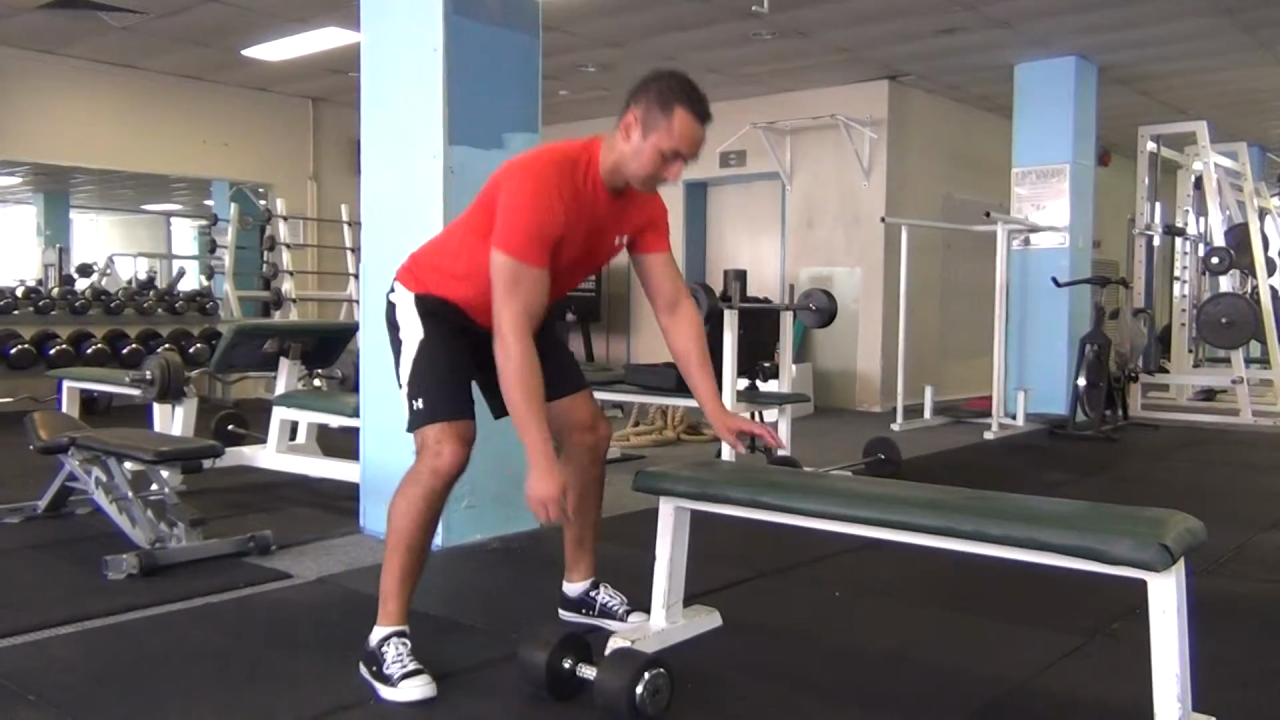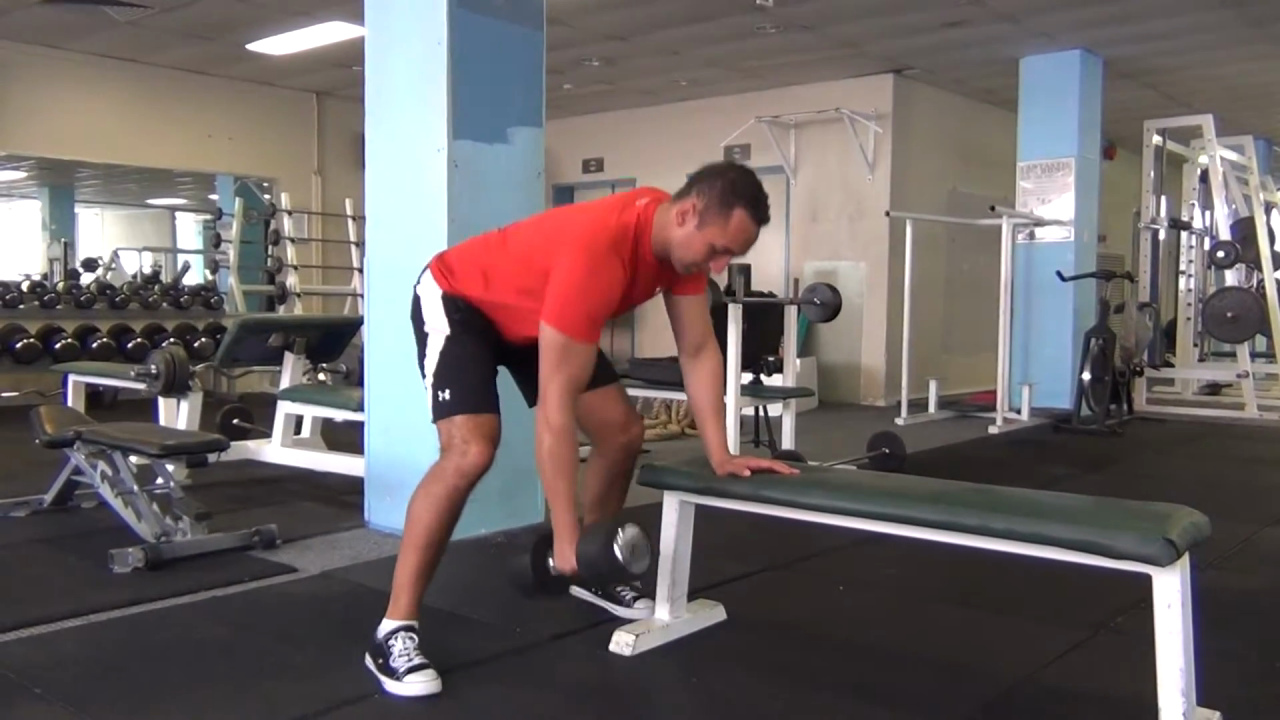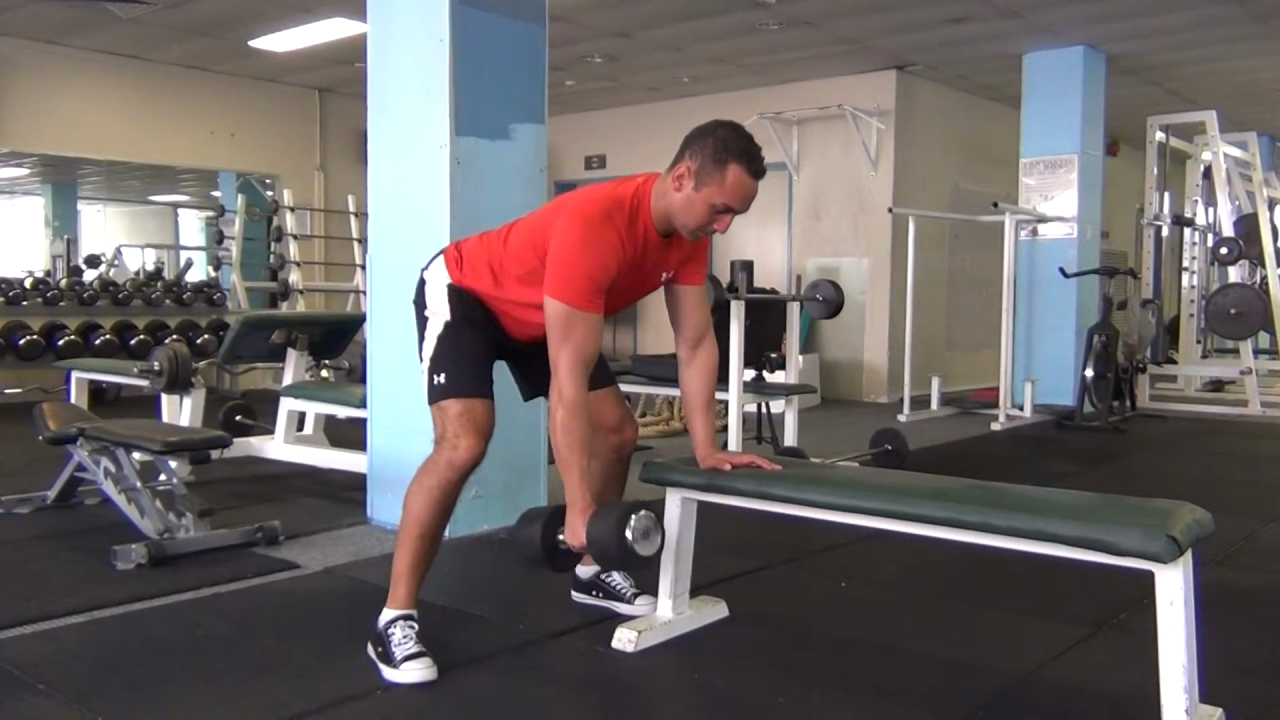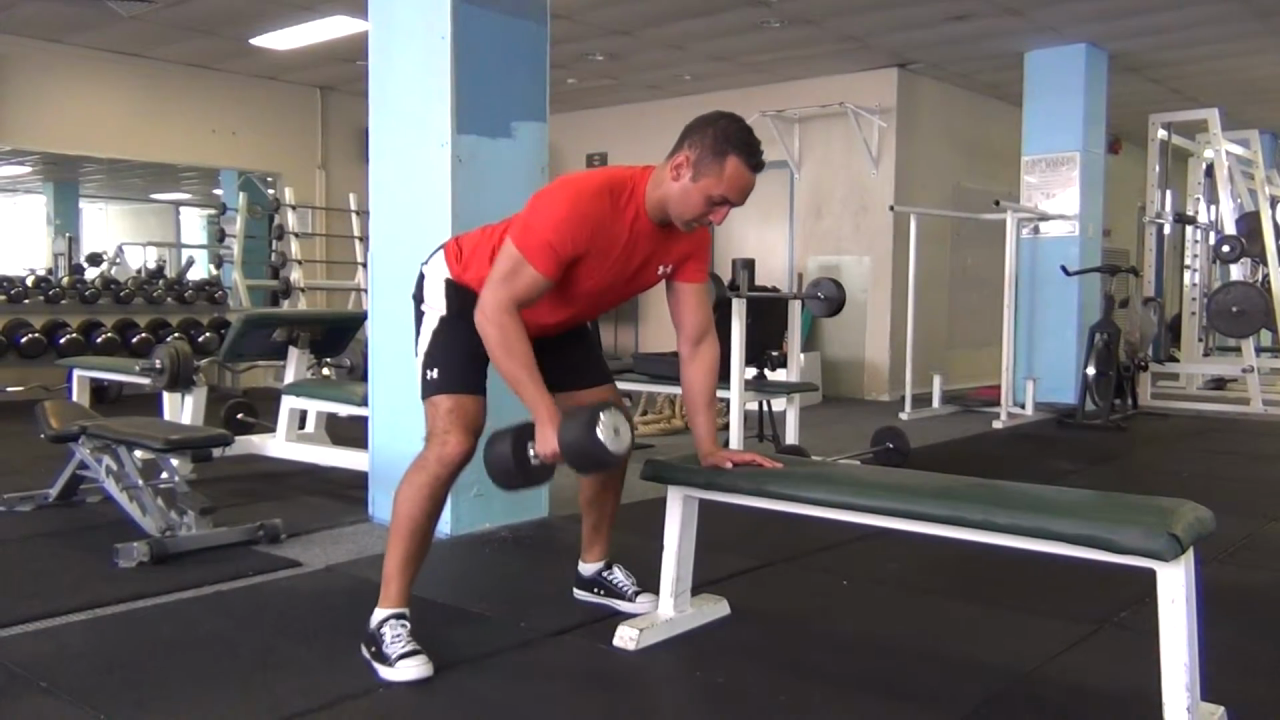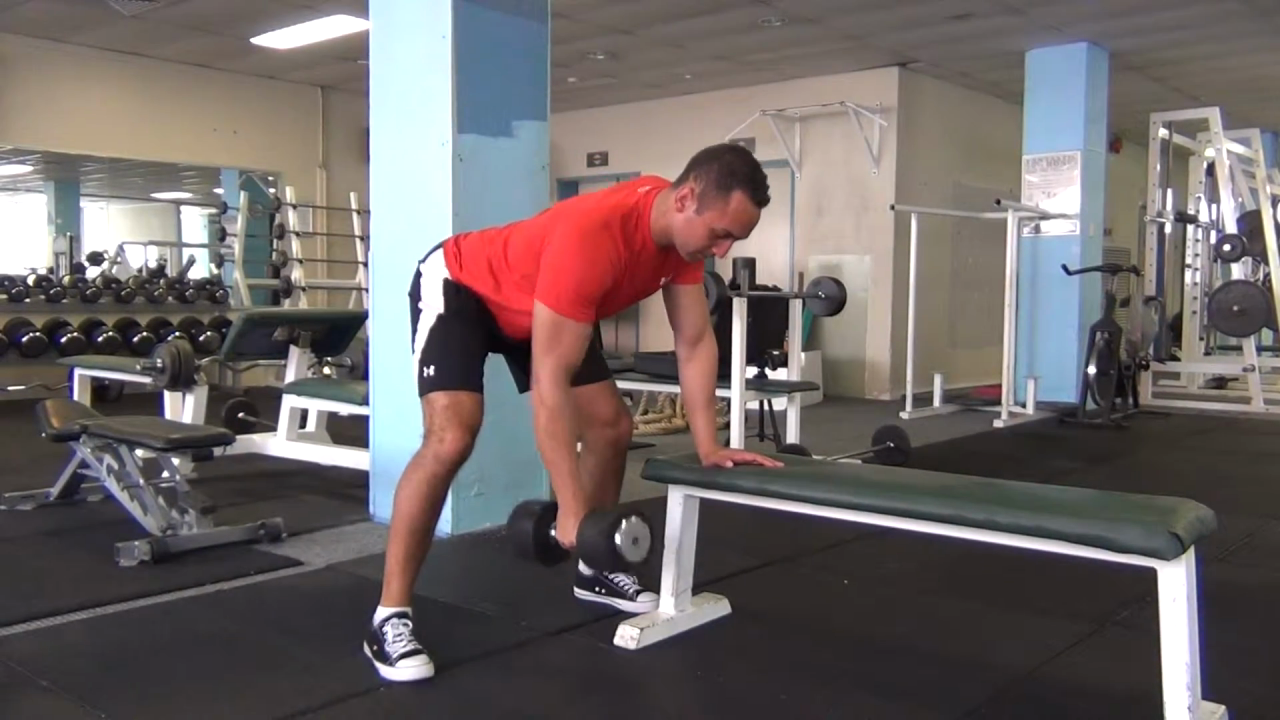
dt=1s
person 1, frame 1
left shoulder: (642, 205)
right shoulder: (539, 183)
left elbow: (674, 306)
right elbow: (509, 328)
left wrist: (714, 408)
right wrist: (539, 462)
left hip: (518, 313)
right hip: (434, 301)
left knee: (589, 433)
right knee: (444, 454)
left ankle: (578, 589)
right ankle: (386, 634)
person 1, frame 2
left shoulder: (677, 232)
right shoulder: (595, 253)
left elbow: (698, 351)
right elbow: (555, 411)
left wrist: (721, 455)
right wrist: (565, 539)
left hip: (533, 311)
right hip: (456, 299)
left knee: (623, 431)
right knee: (471, 452)
right ankle: (395, 630)
person 1, frame 3
left shoulder: (688, 233)
right shoulder: (593, 226)
left elbow: (695, 343)
right elbow: (569, 382)
left wrist: (706, 449)
right wrist: (578, 508)
left hip: (542, 315)
right hip: (462, 294)
left knee: (617, 433)
right knee: (463, 446)
left ankle: (592, 573)
right ankle: (395, 619)
person 1, frame 4
left shoulder: (690, 234)
right shoulder: (581, 202)
left elbow: (697, 340)
right elbow: (494, 311)
left wrist: (708, 445)
right wrist: (546, 416)
left hip: (553, 317)
right hip: (462, 290)
right knee: (452, 444)
left ankle: (593, 569)
right ankle: (388, 617)
person 1, frame 5
left shoulder: (685, 229)
right shoulder: (590, 235)
left elbow: (695, 342)
right elbow: (550, 385)
left wrist: (708, 446)
right wrist: (571, 509)
left hip: (543, 307)
right hip: (458, 288)
left knee: (612, 428)
right knee: (450, 440)
left ankle: (594, 571)
right ankle: (389, 616)
